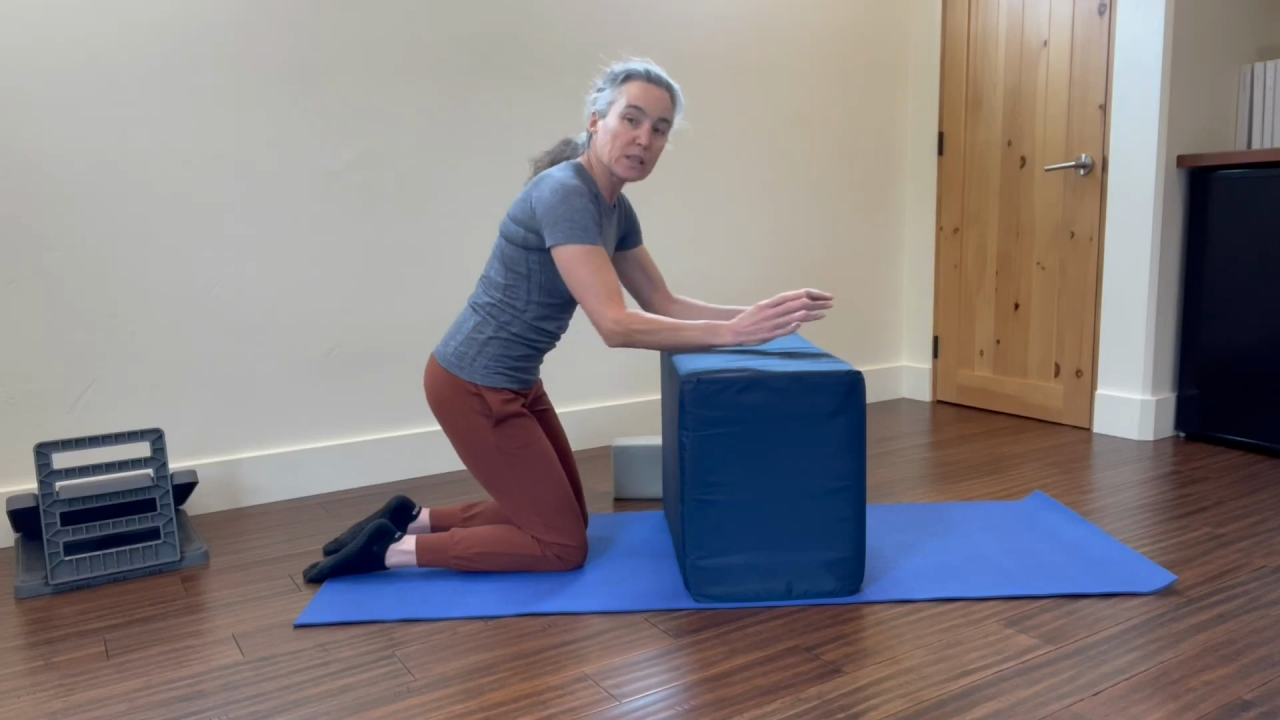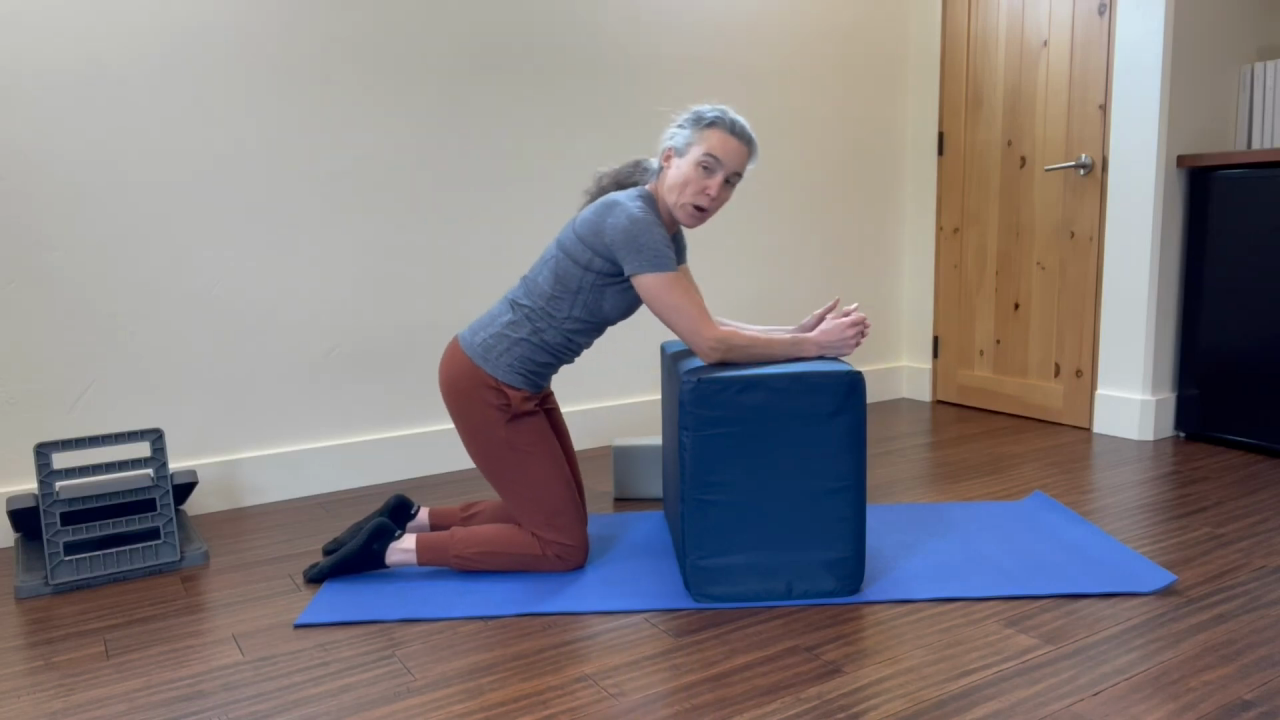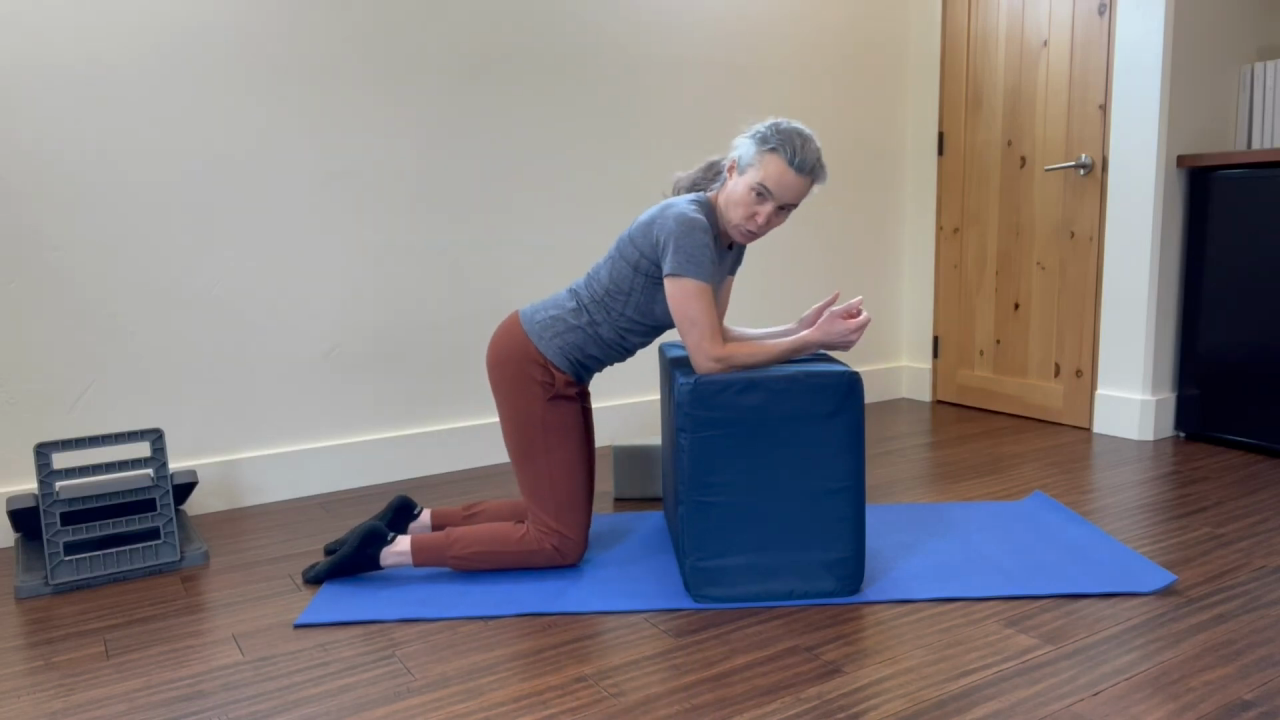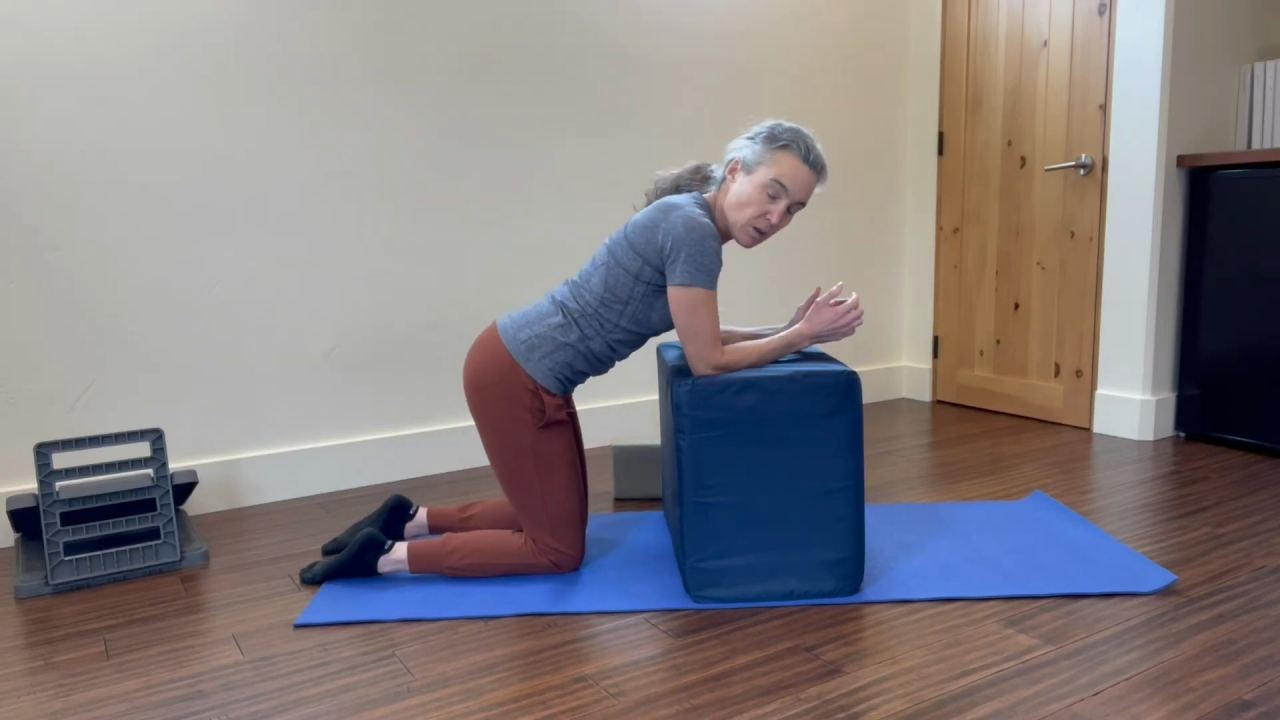
dt=0.7s
person 1, frame 1
left shoulder: (616, 209)
right shoulder: (564, 193)
left elbow: (663, 305)
right elbow: (614, 325)
left wrist: (750, 318)
right wrist: (730, 333)
left hip: (513, 383)
right hip: (473, 388)
left knee: (557, 517)
right knee: (562, 546)
left ankle: (415, 520)
right ankle: (393, 549)
person 1, frame 2
left shoulder: (663, 228)
right shoulder: (631, 222)
left elbow: (703, 329)
right elbow: (708, 345)
left wrist: (798, 331)
right wrist: (812, 346)
left hip: (513, 377)
right hip: (486, 381)
left knee: (555, 515)
right knee: (563, 546)
left ankle: (411, 517)
right ankle: (391, 548)
person 1, frame 3
left shoulder: (731, 234)
right shoulder: (686, 226)
left elbow: (710, 334)
right elbow: (709, 359)
left wrist: (797, 330)
right wrist: (813, 342)
left hip: (559, 365)
right hip: (532, 360)
left knee: (558, 515)
right knee: (560, 540)
left ankle: (414, 518)
right ankle: (387, 549)
person 1, frame 4
left shoulder: (692, 221)
right shoulder: (691, 230)
left elbow: (701, 336)
right elbow: (708, 362)
left wrist: (790, 329)
right wrist: (803, 335)
left hip: (517, 362)
right hip: (515, 378)
left knee: (552, 515)
right knee: (558, 550)
left ankle: (409, 520)
right ankle: (384, 555)
